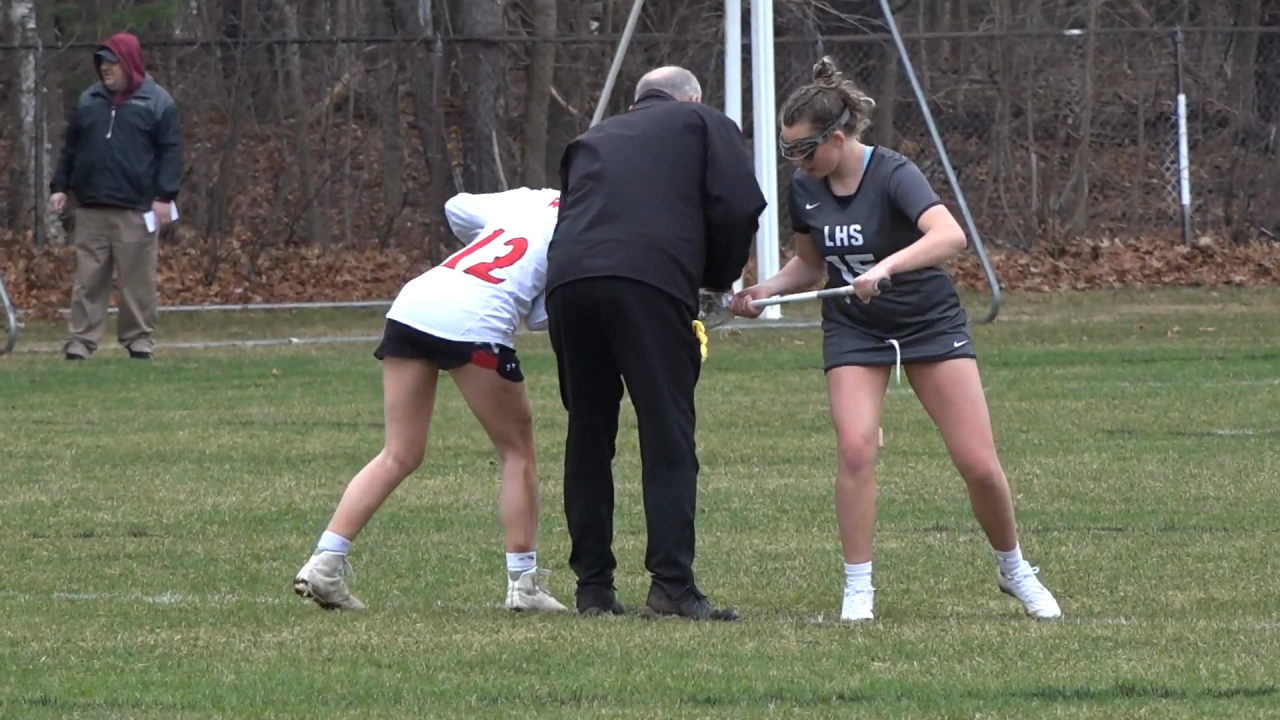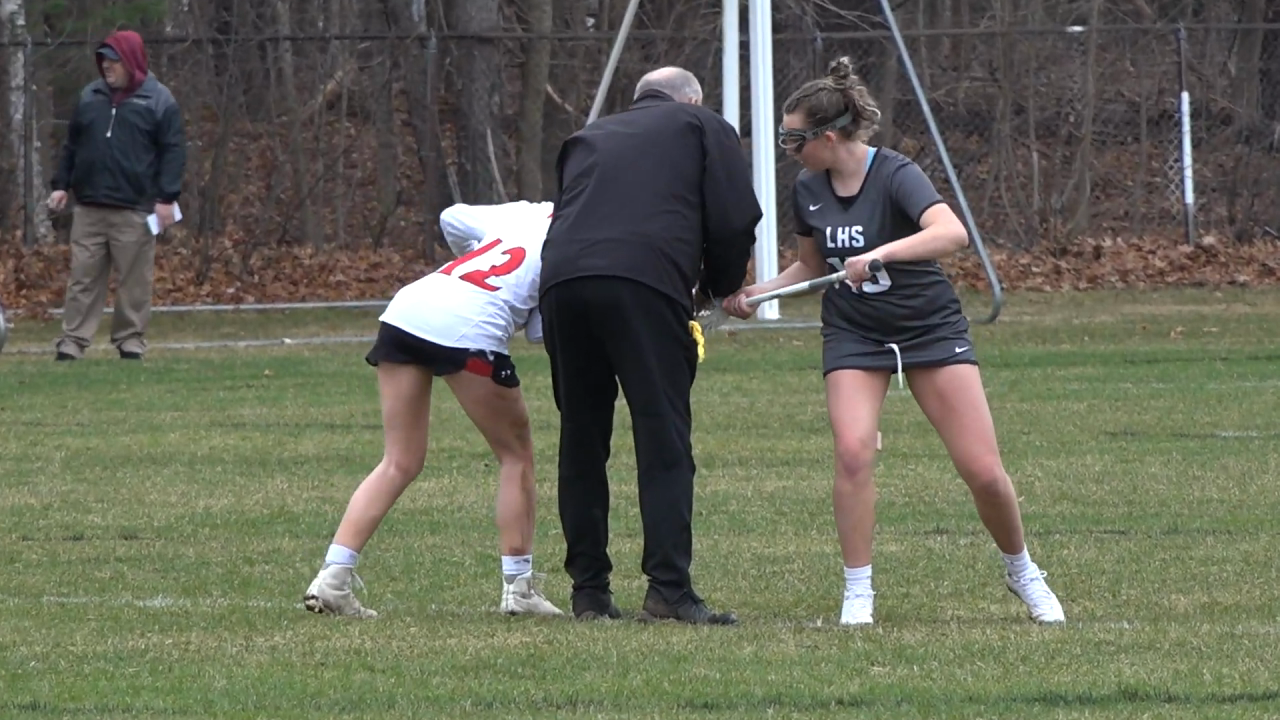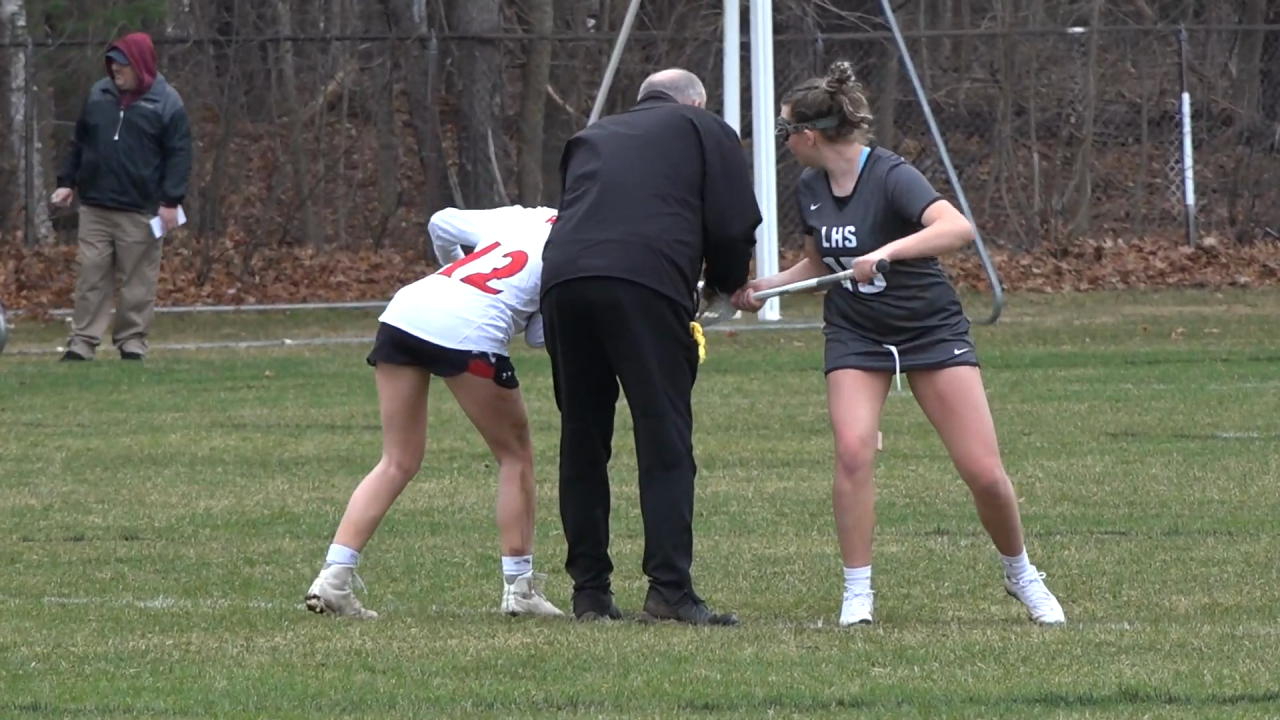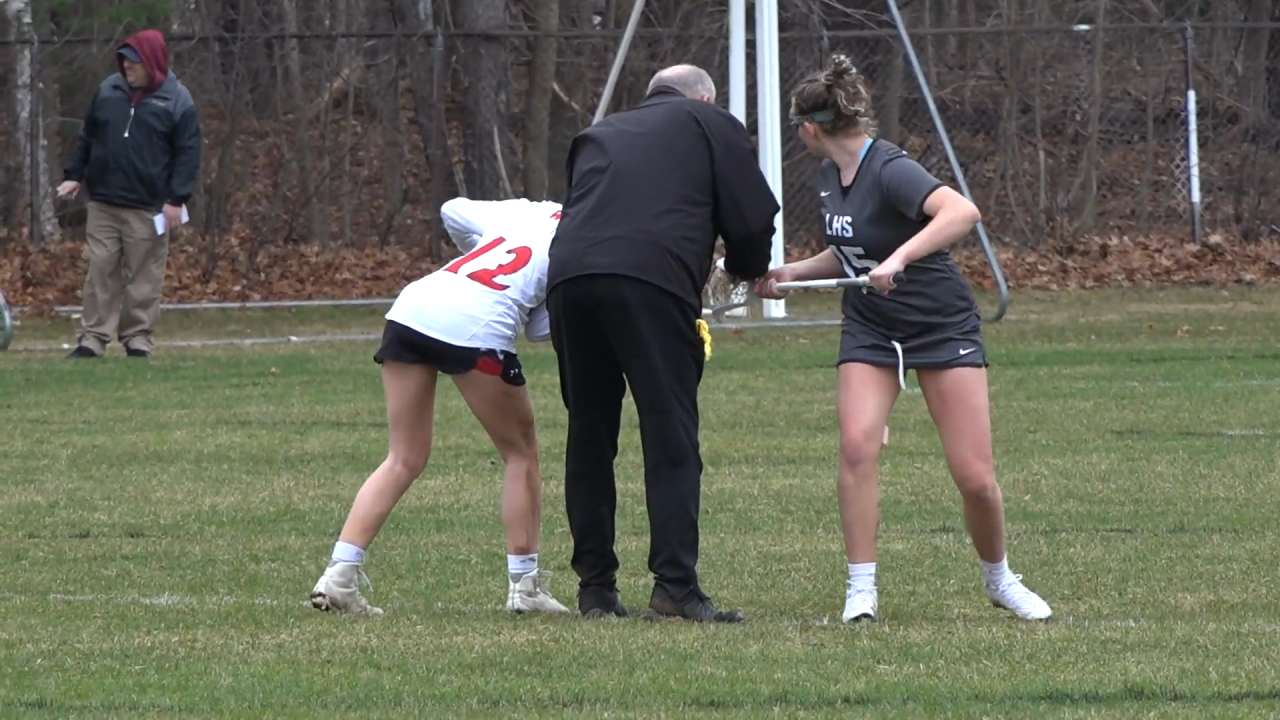
dt=0.2s
person 1, frame 1
left shoulder: (894, 173)
right shoulder: (803, 188)
left elbow: (951, 236)
left wrist: (885, 266)
right wrist: (765, 289)
left hip: (930, 322)
right hip: (853, 329)
left knee: (979, 465)
right knee: (856, 451)
left ankle: (1014, 570)
right ankle: (858, 587)
person 1, frame 2
left shoulder: (896, 174)
right shoulder: (807, 189)
left elbow: (953, 233)
right elbow: (811, 267)
left wrist: (878, 254)
right wrist: (760, 290)
left hip: (931, 328)
right hip: (853, 334)
left knee: (984, 471)
right knee: (853, 454)
left ankle: (1022, 572)
right ankle: (858, 591)
person 1, frame 3
left shoulder: (891, 175)
right shoulder: (809, 188)
left elbow: (959, 228)
left wrist: (885, 251)
right wrist: (767, 284)
left hip: (931, 328)
right hip: (855, 334)
left knee: (984, 472)
right knee: (852, 454)
left ankle: (1021, 573)
right ankle: (857, 591)
person 1, frame 4
left shoulder: (889, 168)
right shoulder: (830, 177)
left elbow: (963, 213)
left wrist: (899, 258)
right wrist: (791, 272)
left hip: (943, 326)
right hip: (870, 329)
left knee: (975, 476)
right knee: (856, 446)
left ankle: (999, 579)
right ankle: (860, 587)
person 2, frame 1
left shoulder: (593, 138)
right shoulder: (705, 123)
right elbow: (736, 210)
right wrist: (720, 278)
left hip: (568, 280)
right hip: (650, 283)
left knee: (588, 437)
right knee: (667, 438)
left ankle: (593, 586)
right ankle: (671, 586)
person 2, frame 2
left shoulder: (589, 136)
right shoulder: (704, 127)
right elbow: (733, 224)
right wrist: (719, 289)
left hip: (563, 281)
right hip: (645, 285)
left knee: (582, 438)
right knee: (663, 440)
left ankle: (589, 590)
right ankle: (668, 591)
person 2, frame 3
left shoulder: (592, 137)
right shoulder: (705, 130)
right elbow: (733, 228)
right wrist: (725, 286)
left hip: (564, 281)
right hip: (646, 285)
left knee: (582, 440)
right knee: (664, 442)
left ankle: (590, 590)
right ankle: (669, 591)
person 2, frame 4
left shoulder: (599, 133)
right shoulder: (712, 124)
right elbow: (752, 220)
right wrist: (748, 271)
left hip: (569, 277)
right hip: (651, 282)
left knee: (589, 436)
right knee: (670, 439)
left ankle: (595, 588)
right ankle: (675, 588)
person 3, frame 1
left shoulder: (529, 198)
left elbow: (457, 208)
right elbow: (541, 317)
left hip: (416, 303)
right hip: (474, 322)
left knee: (399, 455)
right knee: (518, 453)
left ankle: (324, 564)
right ankle: (524, 584)
person 3, frame 2
left shoulder: (526, 211)
left elbow: (452, 219)
right elbow: (540, 330)
left hip: (408, 307)
right hip: (468, 329)
left knee: (399, 464)
right knee: (516, 455)
left ankle: (332, 579)
right ankle: (518, 587)
person 3, frame 3
left shoulder: (520, 215)
left elbow: (442, 223)
right elbow: (539, 336)
left hip: (406, 310)
right hip: (469, 330)
left knee: (398, 463)
right knee: (515, 456)
left ankle: (333, 578)
right ankle: (519, 587)
person 3, frame 4
left shoulder: (525, 209)
left elbow: (453, 211)
right elbow: (540, 329)
left hip: (413, 306)
right hip: (476, 327)
left knee: (404, 460)
right knee: (521, 454)
left ankle: (338, 576)
right ankle: (524, 586)
person 4, frame 1
left shoulder: (157, 101)
right shoulder: (88, 100)
left elbow: (171, 151)
right elbow: (70, 149)
left wrist: (164, 196)
right wrist: (60, 186)
left hip: (136, 209)
right hip: (90, 208)
left knee: (138, 280)
right knee: (88, 281)
left ankle: (139, 342)
right ankle: (80, 344)
person 4, frame 2
left shoulder: (158, 99)
right shoulder: (90, 96)
left elbow: (173, 151)
right elbow: (72, 146)
left wrist: (166, 196)
right wrist: (61, 184)
left hip: (135, 208)
right hip: (89, 207)
left knee: (134, 281)
right knee: (82, 277)
left ankle: (131, 343)
right ankle: (71, 344)
person 4, frame 3
left shoulder: (166, 102)
right shoulder: (98, 95)
left elbow: (179, 154)
right elbow: (79, 144)
left wrist: (170, 200)
right wrist: (67, 181)
left hip: (141, 210)
right hip: (95, 207)
left knee: (137, 282)
right knee: (91, 276)
left ankle: (132, 345)
right ankle: (81, 344)
person 4, frame 4
left shoulder: (177, 100)
right shoulder: (108, 90)
left elbow: (188, 153)
right elbow: (88, 138)
left wrist: (176, 198)
right wrist: (74, 174)
left hip: (149, 207)
right hip: (103, 203)
left knee: (144, 278)
right knee: (100, 272)
left ankle: (138, 342)
right ankle: (92, 341)
